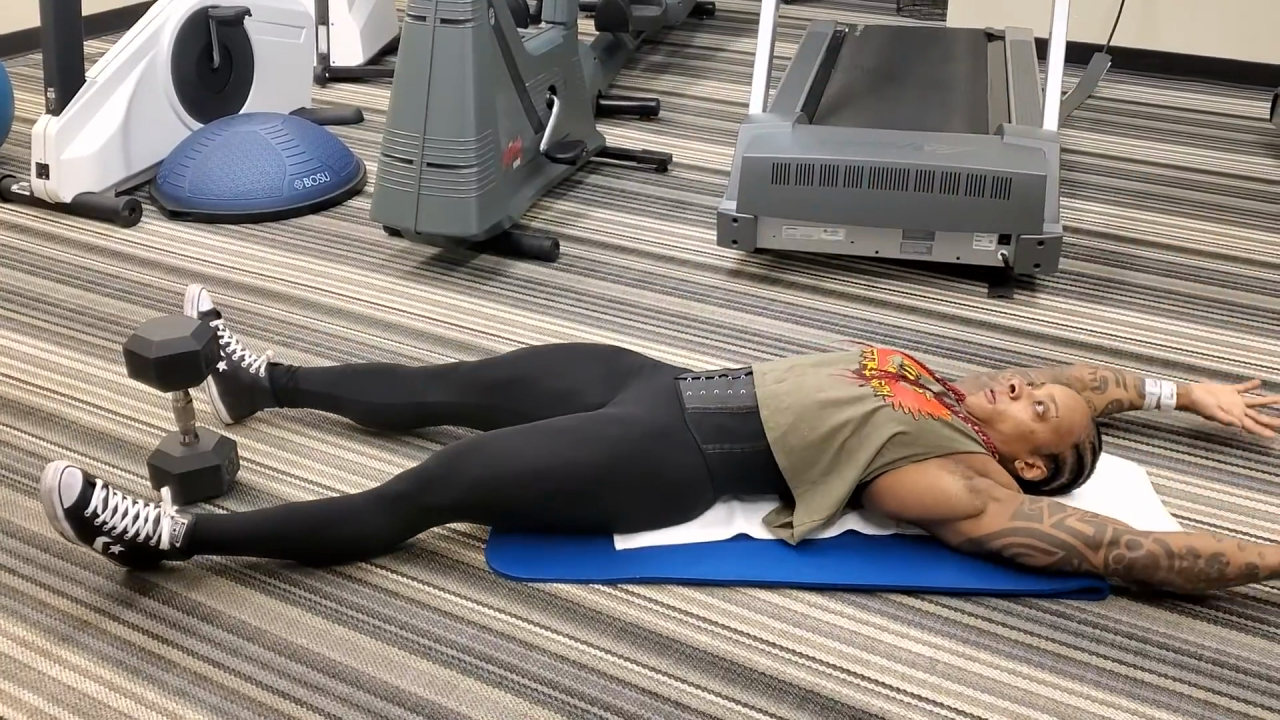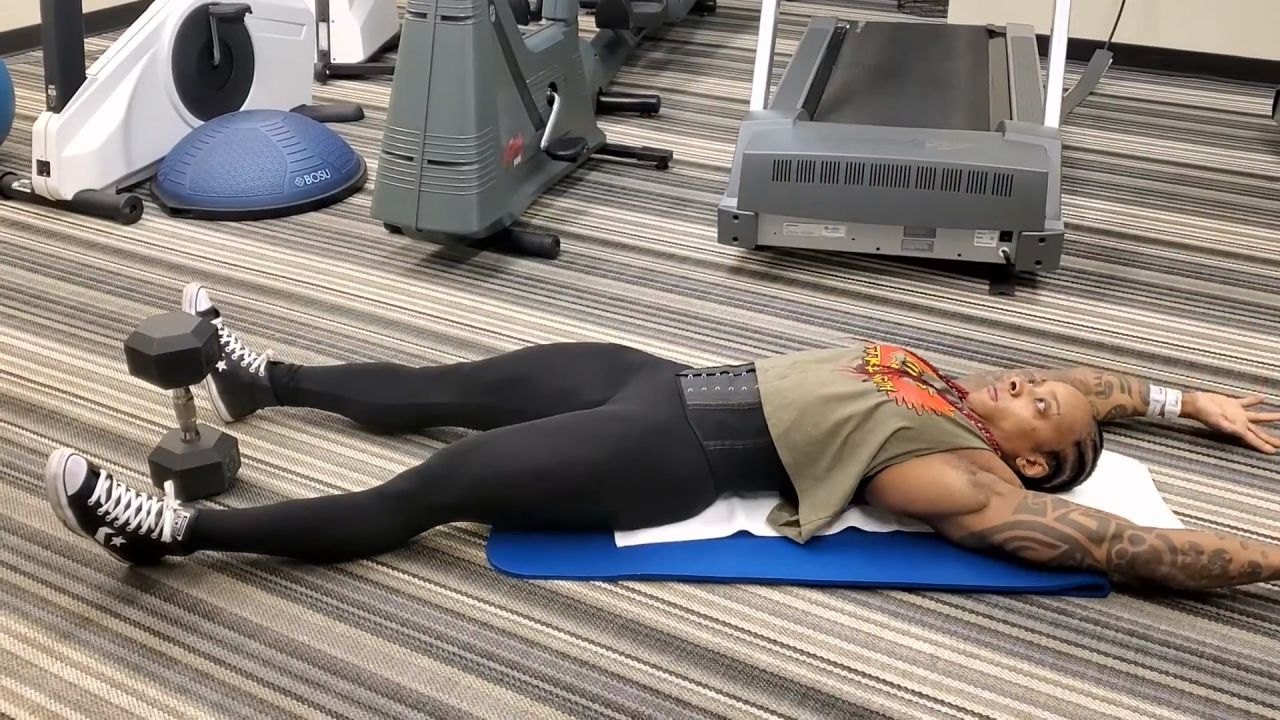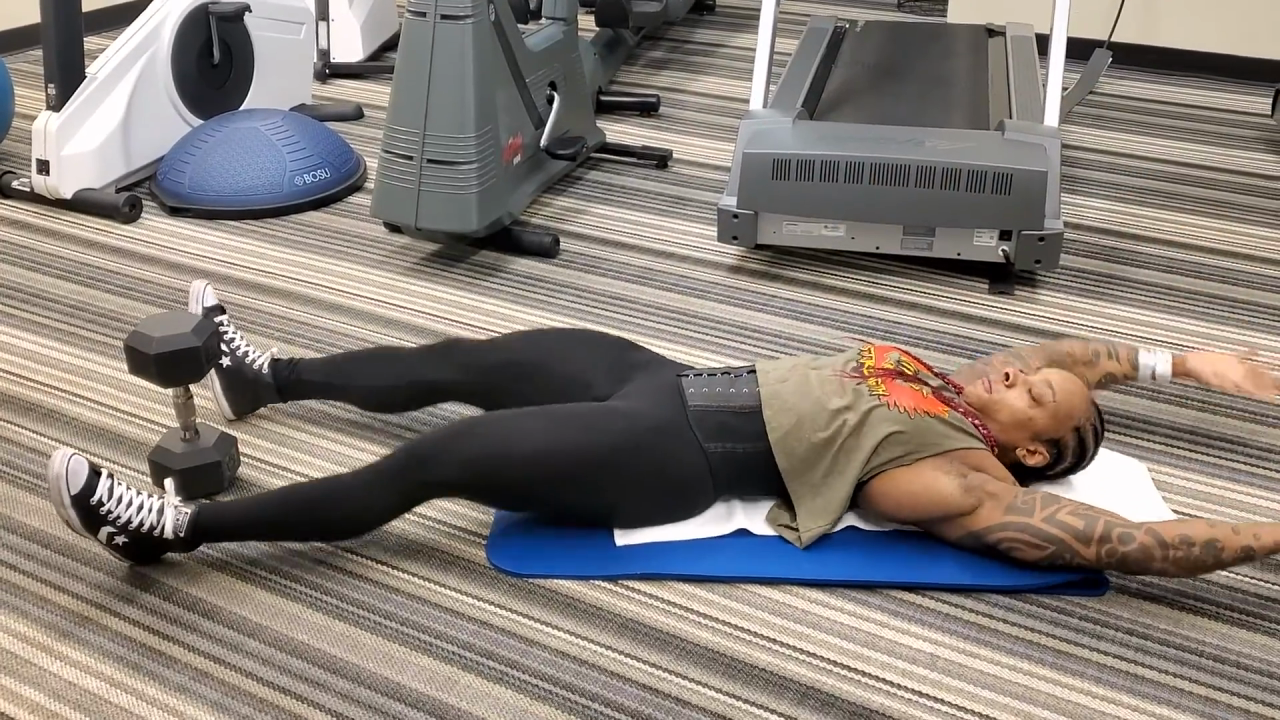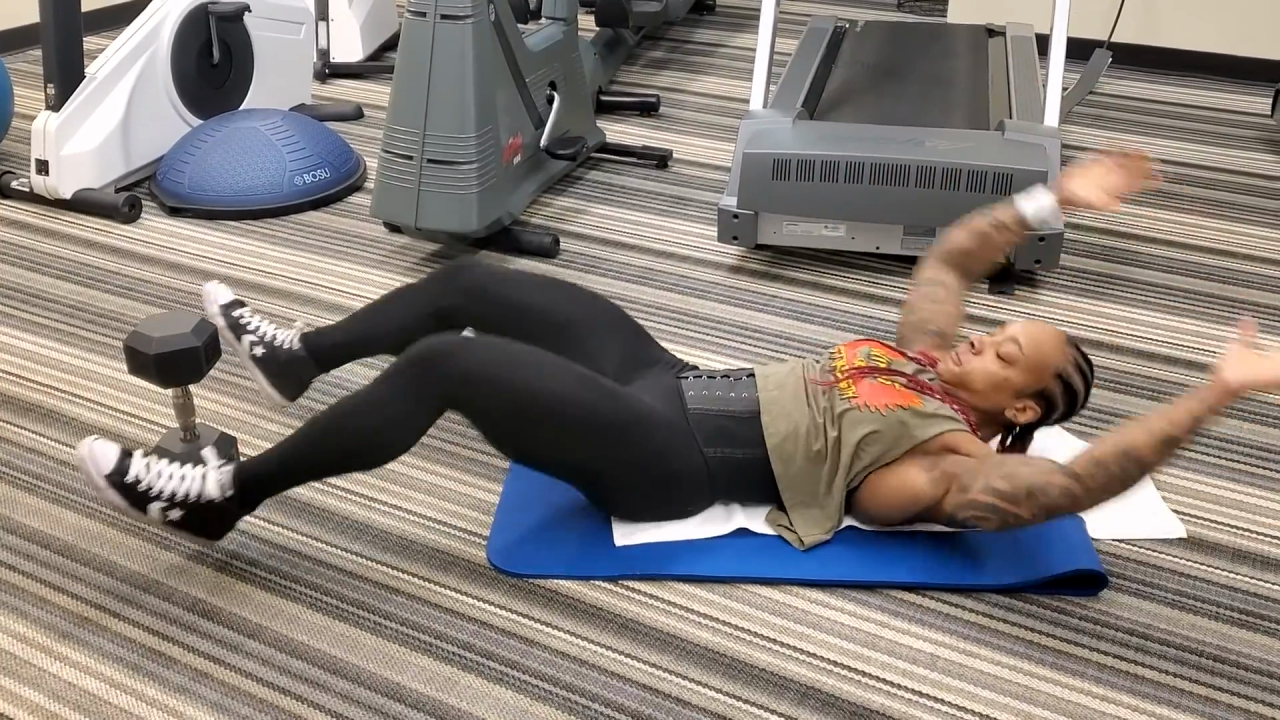
dt=0.2s
person 1, frame 1
left shoulder: (978, 491)
right shoulder: (959, 397)
left elbow: (1121, 548)
right elbow: (1068, 373)
left hip: (666, 460)
right hip: (667, 384)
left knee: (422, 495)
right knee: (445, 386)
left ankle: (166, 536)
right ankle: (256, 375)
person 1, frame 2
left shoulder: (981, 486)
right shoulder: (961, 395)
left elbow: (1134, 544)
right elbow: (1074, 369)
left hip: (669, 458)
right hip: (670, 380)
left knee: (421, 496)
right knee: (442, 388)
left ankle: (170, 530)
right ankle: (255, 374)
person 1, frame 3
left shoulder: (975, 485)
right shoulder: (963, 391)
left elbow: (1139, 542)
right elbow: (1061, 352)
right wrist: (1180, 360)
left hip: (667, 460)
right hip: (673, 384)
left knee: (430, 461)
right knee: (456, 365)
left ankle: (176, 524)
right ankle: (260, 372)
person 1, frame 4
left shoulder: (962, 466)
right shoulder: (937, 364)
left elbow: (1079, 477)
right elbow: (951, 257)
right wrist: (1053, 196)
left hip: (666, 461)
right hip: (682, 393)
left knee: (452, 367)
right knee: (467, 283)
left ankle: (227, 490)
right ankle: (298, 354)
